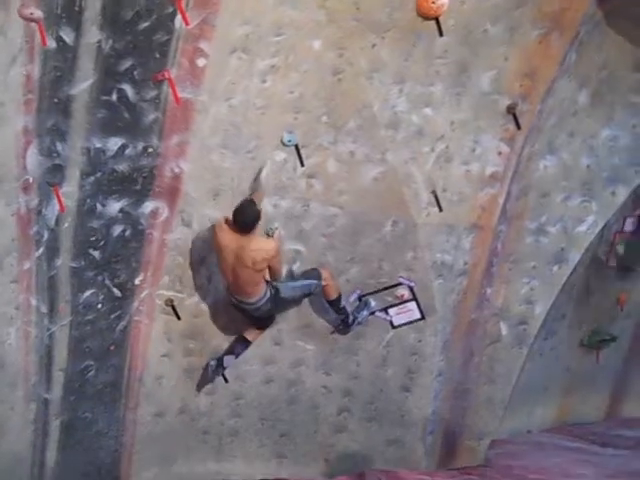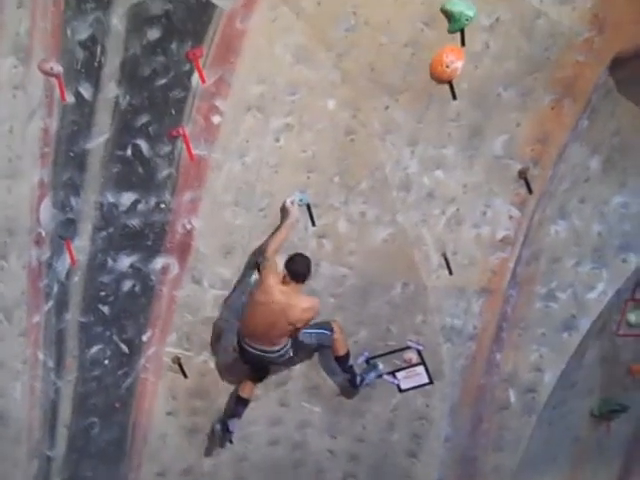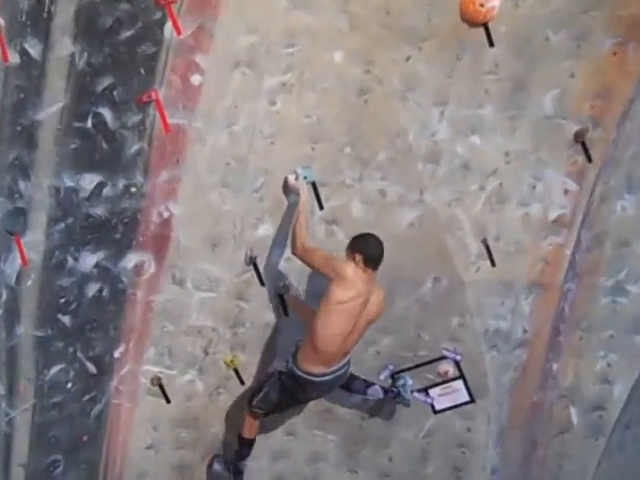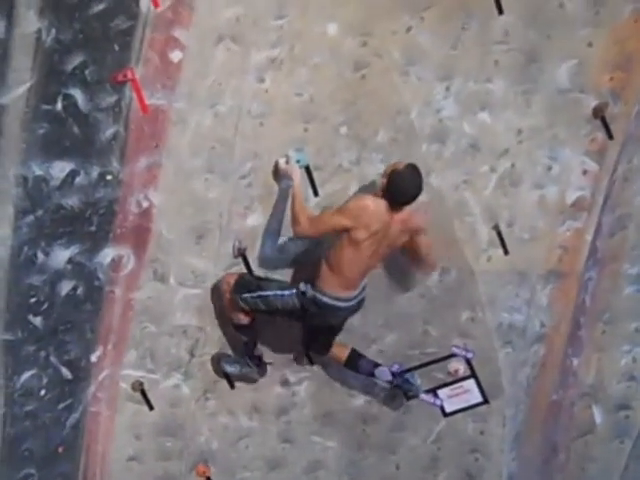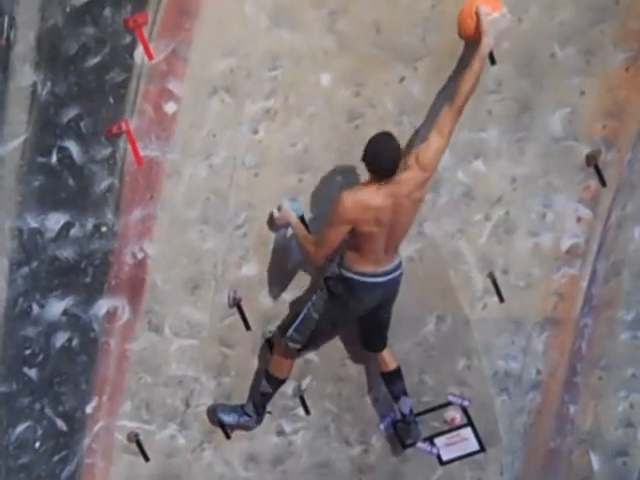
dt=1s
person 1, frame 1
left shoulder: (220, 230)
right shoulder: (268, 247)
left elbow: (242, 223)
right elbow: (276, 275)
left hip: (236, 299)
right hip: (262, 303)
left knee: (260, 325)
right knee: (324, 276)
left ankle: (219, 364)
right ankle: (348, 318)
person 1, frame 2
left shoulder: (268, 280)
right shoulder: (310, 306)
right elbow: (296, 329)
left hip: (248, 347)
right hip: (278, 352)
left knee: (254, 377)
right knee: (335, 330)
left ankle: (228, 426)
right ankle: (351, 377)
person 1, frame 3
left shoulder: (346, 273)
right shoulder: (380, 296)
left elbow: (300, 248)
left wrist: (302, 197)
right wrist: (301, 308)
left hip: (304, 377)
right hip: (338, 373)
left knee: (254, 409)
person 1, frame 4
left shoulder: (364, 209)
right shoulder: (412, 222)
left elbow: (303, 226)
right elbow: (427, 264)
left wrist: (294, 180)
left hip: (321, 301)
right hip: (353, 301)
left knee: (229, 286)
right knee: (323, 346)
left ankle: (252, 360)
right ankle: (394, 377)
person 1, frame 5
left shoulder: (351, 202)
right shoulder: (420, 173)
left elbow: (317, 254)
right elbow: (454, 106)
left wrist: (292, 221)
right wrist: (482, 46)
left hip: (353, 286)
right hip: (390, 279)
left knee: (287, 346)
right knee: (378, 346)
left ankle: (251, 412)
right ankle: (408, 420)
